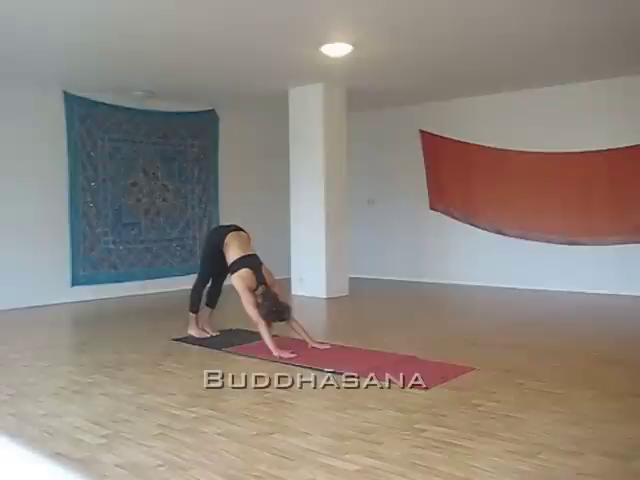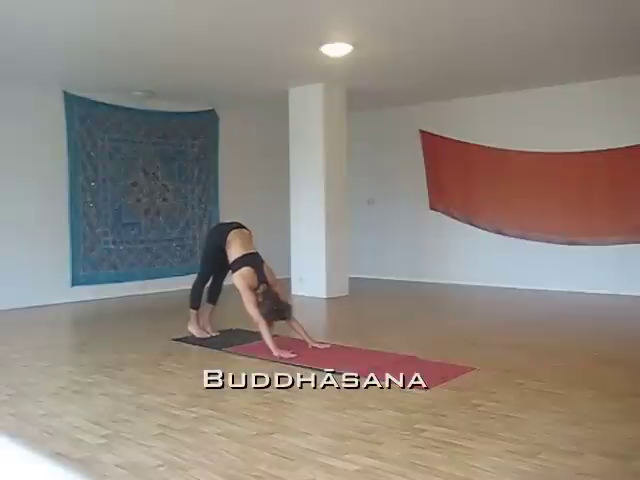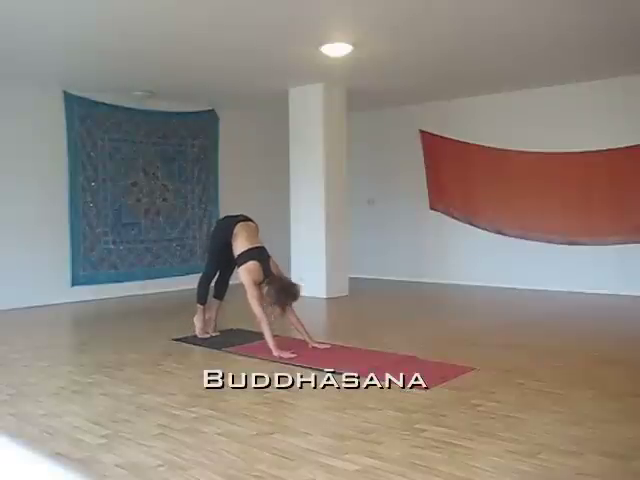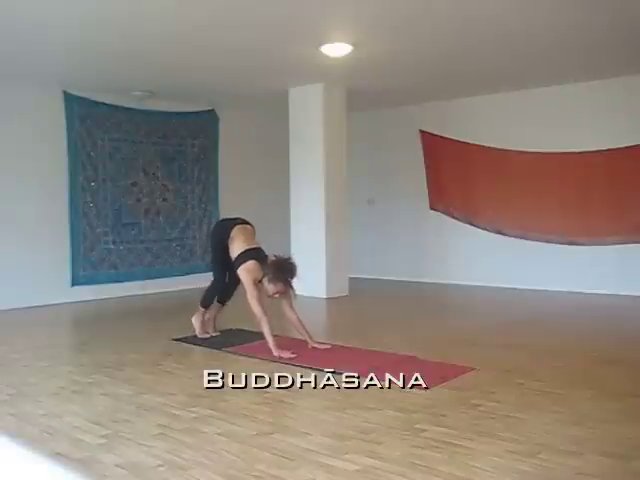
dt=0.5s
person 1, frame 1
left shoulder: (270, 283)
right shoulder: (243, 283)
left elbow: (288, 316)
right elbow: (259, 322)
left wrist: (311, 341)
right wrist: (275, 350)
right hip: (219, 238)
left knee: (218, 282)
right knee: (203, 280)
left ankle: (204, 321)
right ankle: (193, 325)
person 1, frame 2
left shoulder: (271, 282)
right shoulder: (245, 282)
left elbow: (288, 316)
right elbow: (259, 321)
left wrist: (310, 341)
right wrist: (275, 350)
right hip: (221, 235)
left knee: (219, 279)
right knee: (204, 277)
left ankle: (205, 319)
right ankle: (193, 322)
person 1, frame 3
left shoulder: (277, 277)
right shoulder: (250, 276)
left elbow: (290, 312)
right elbow: (261, 317)
left wrist: (310, 341)
right wrist: (275, 350)
right hip: (226, 229)
left knee: (225, 275)
right knee: (210, 273)
left ankle: (212, 316)
right ankle: (200, 316)
person 1, frame 4
left shoulder: (275, 275)
right shoulder: (249, 274)
left elbow: (290, 311)
right elbow: (261, 317)
left wrist: (310, 341)
right wrist: (275, 350)
right hip: (223, 231)
left knee: (232, 283)
right knee: (220, 282)
left ankle: (210, 317)
right ankle: (199, 316)
